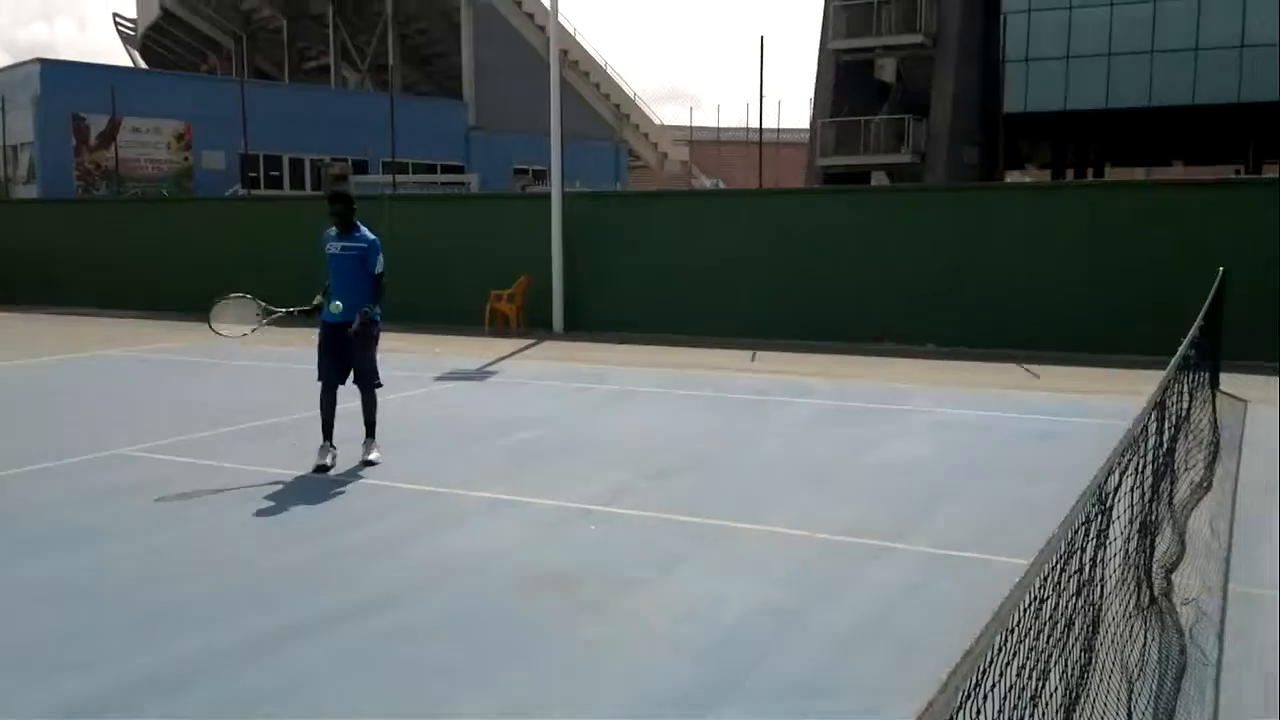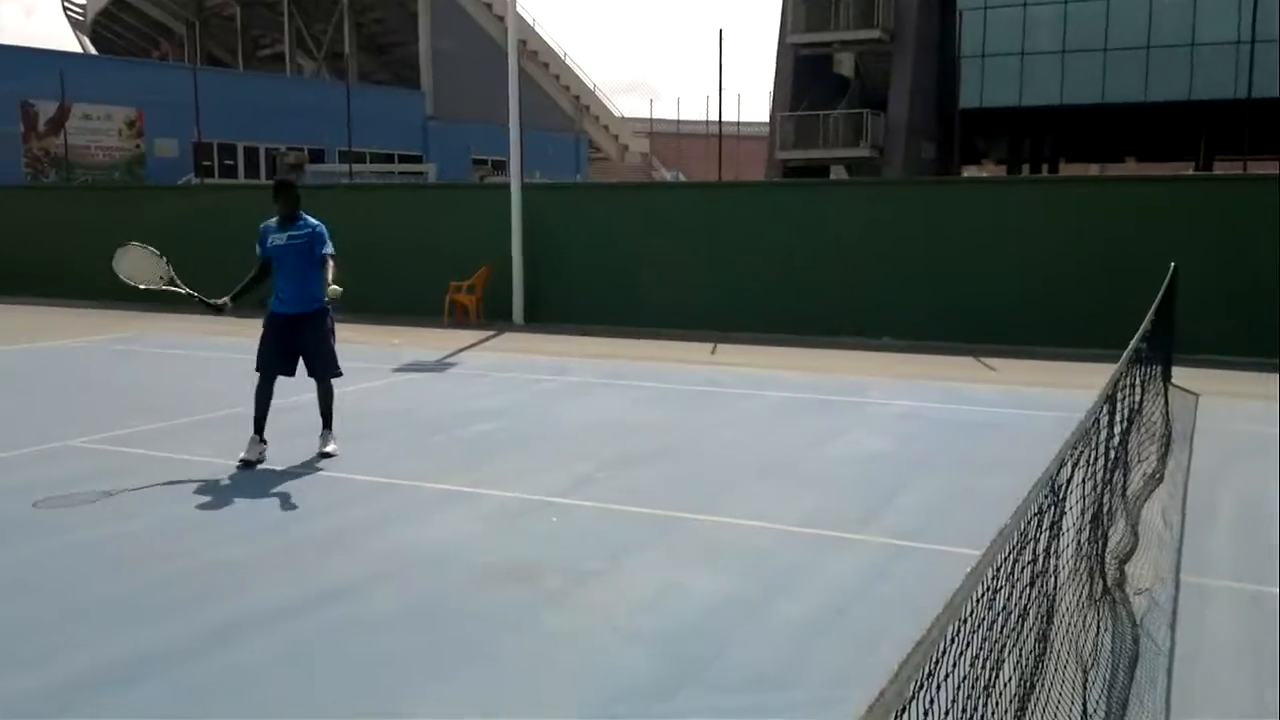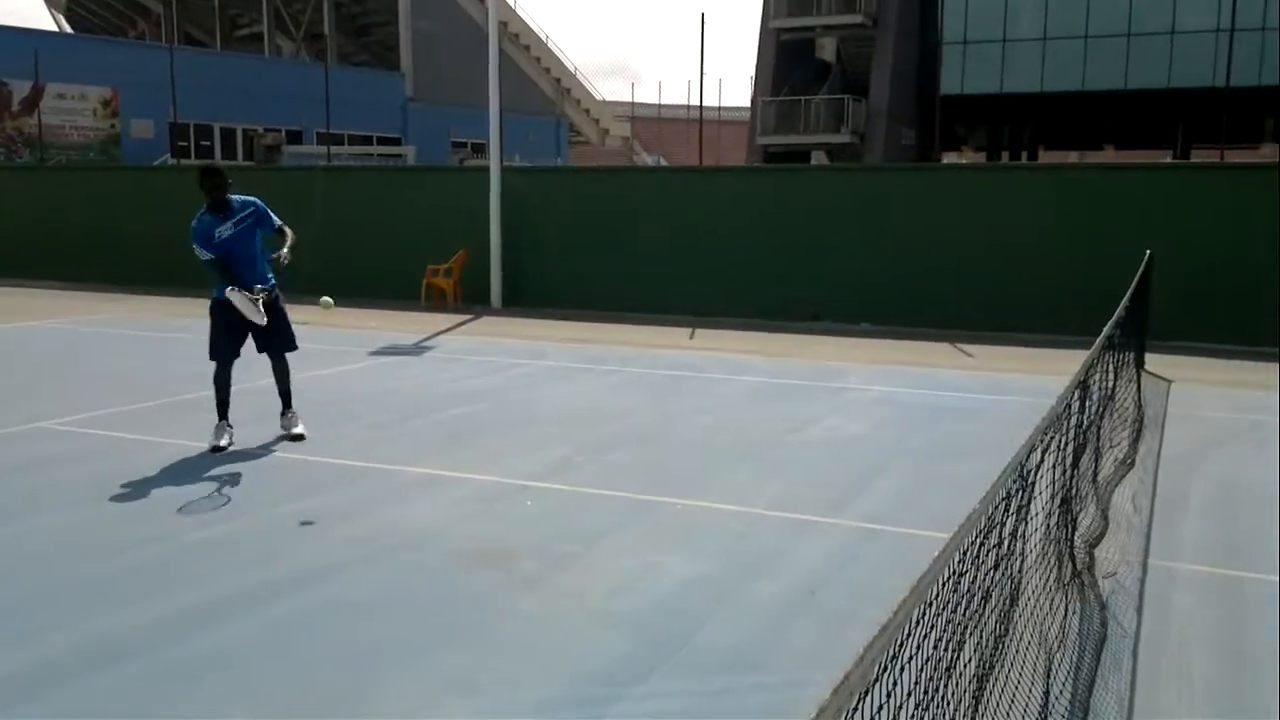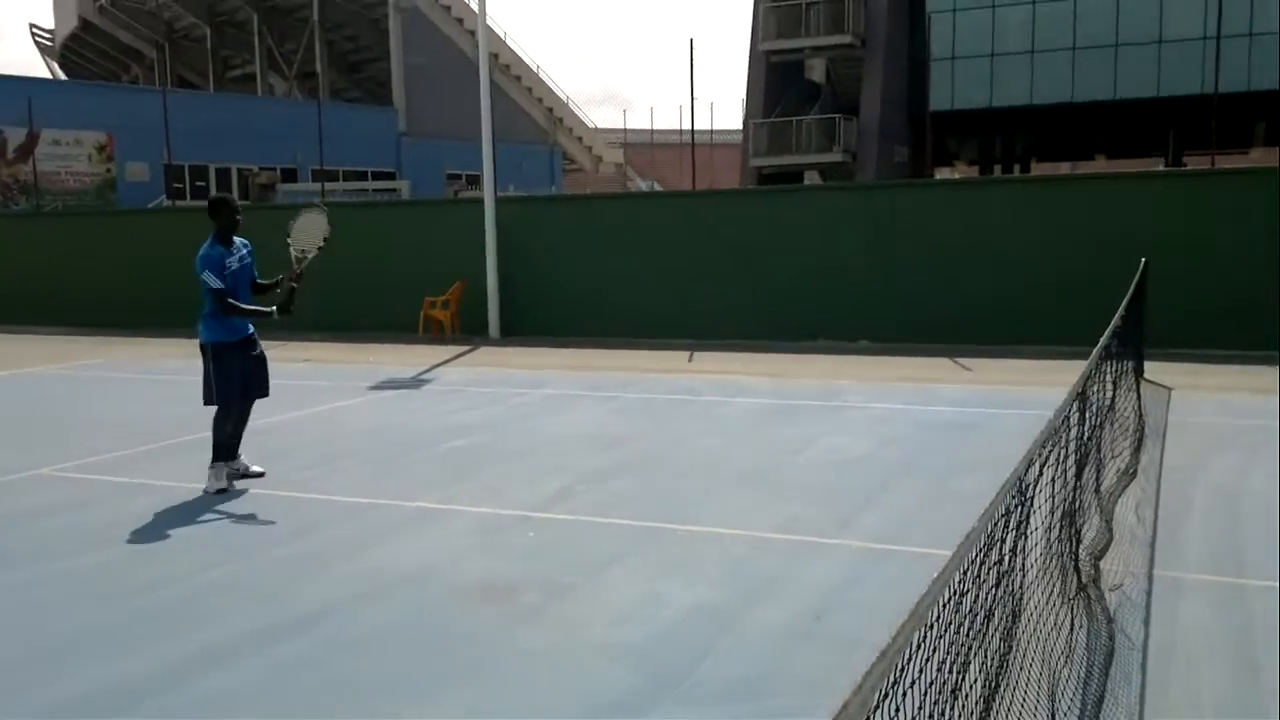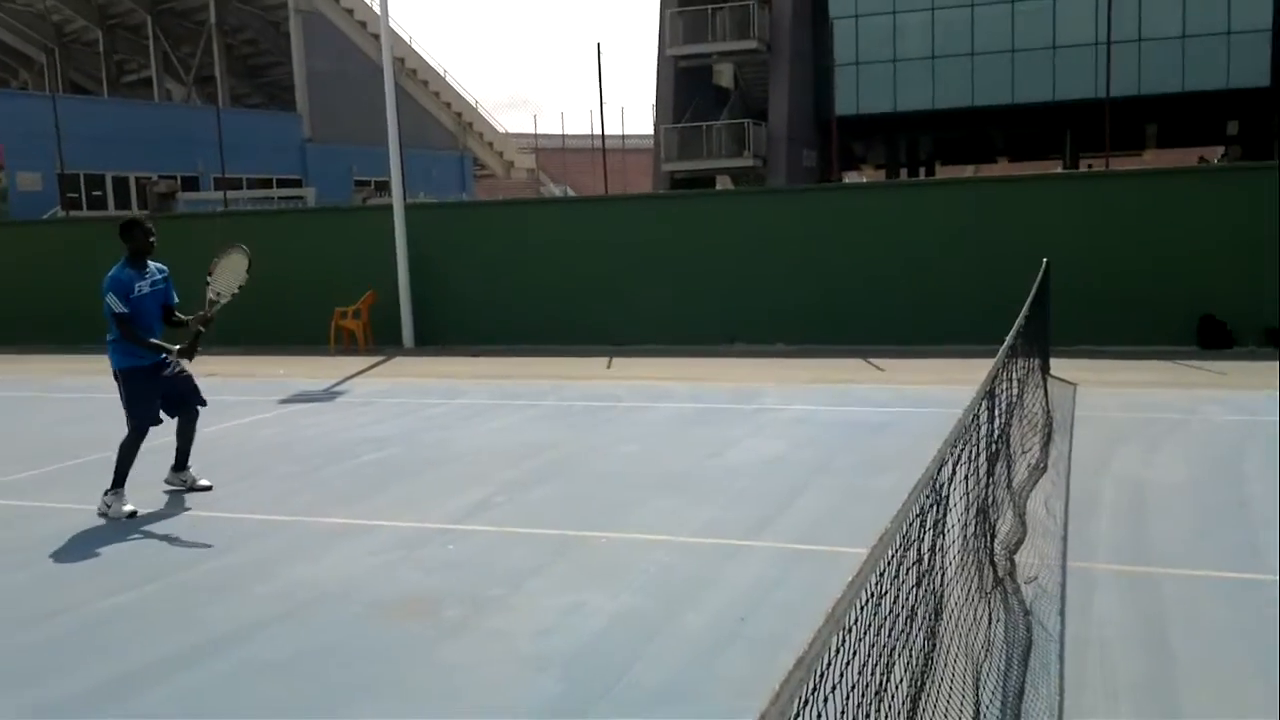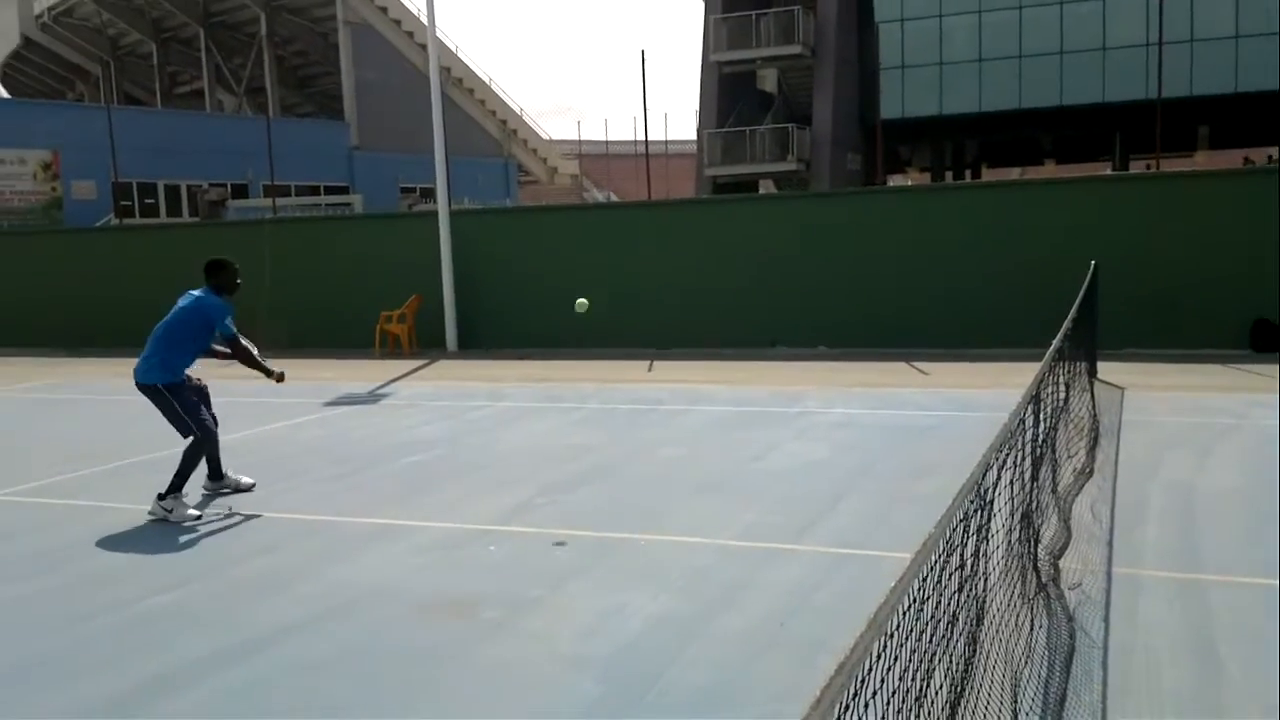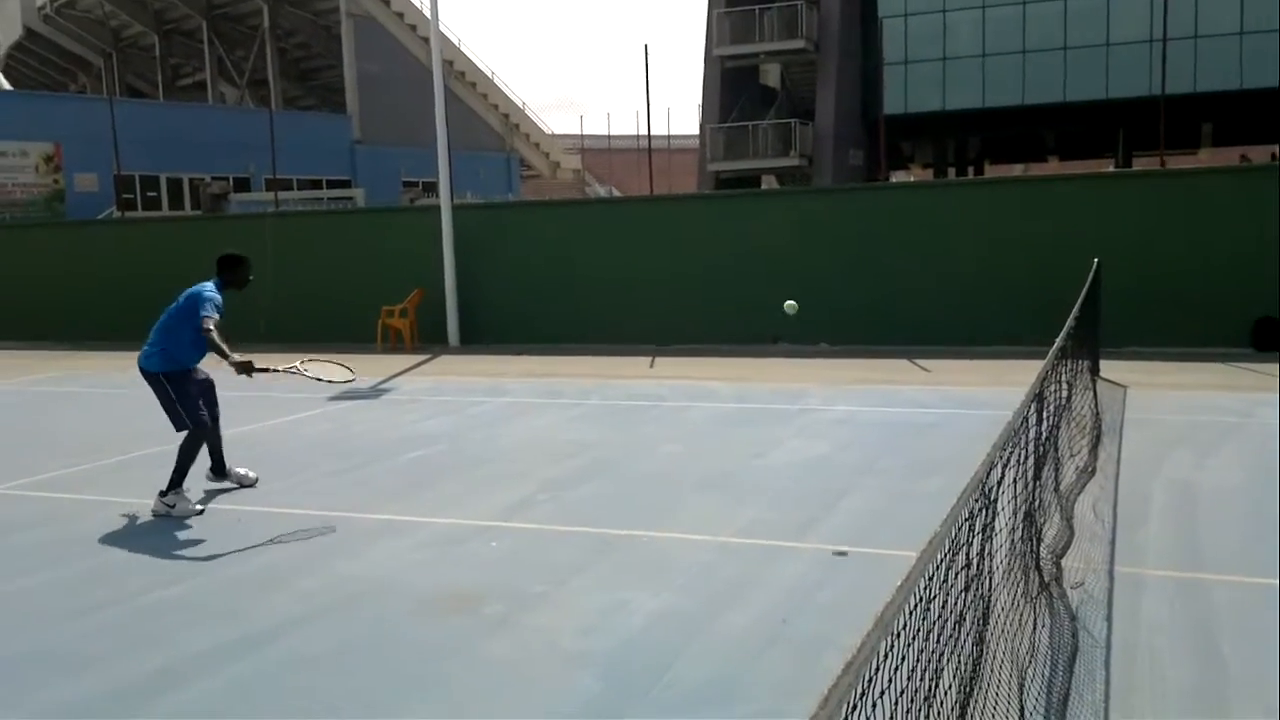
dt=0.4s
person 1, frame 1
left shoulder: (369, 242)
right shoulder: (329, 237)
left elbow: (378, 285)
left wrist: (364, 314)
right wrist: (323, 296)
left hip: (362, 323)
right hip: (332, 322)
left knee: (365, 384)
right knee: (328, 384)
left ankle: (370, 441)
right ankle: (327, 445)
person 1, frame 2
left shoulder: (314, 229)
right shoulder: (266, 230)
left elbow: (328, 261)
right elbow: (261, 271)
left wrist: (330, 284)
right wrist: (231, 298)
left hip: (313, 314)
right hip: (279, 314)
left knee: (322, 375)
right knee: (266, 375)
left ankle: (327, 433)
right ankle: (257, 439)
person 1, frame 3
left shoulder: (251, 206)
right shoulder: (200, 228)
left elbow: (285, 231)
right elbow: (222, 271)
left wrist: (285, 251)
left hip: (265, 290)
right hip: (230, 298)
left knee: (277, 352)
right knee: (224, 361)
left ankle: (288, 413)
right ankle: (223, 424)
person 1, frame 4
left shoulder: (244, 246)
right shoulder: (209, 257)
left elbow: (254, 287)
right elbow: (224, 305)
left wrist: (280, 281)
right wrist: (273, 312)
left hip: (245, 334)
right hip: (219, 340)
left knee: (248, 397)
right knee: (227, 403)
left ankle: (231, 458)
right ankle: (219, 465)
person 1, frame 5
left shoulder: (161, 272)
right shoulder: (117, 280)
left elbow: (169, 317)
right elbow: (127, 332)
left wrist: (192, 320)
right wrist: (173, 350)
left hip: (161, 359)
right hip: (131, 363)
left knee: (190, 410)
right knee: (140, 427)
left ankle: (180, 471)
right ankle: (114, 493)
person 1, frame 6
left shoulder: (199, 298)
right shoulder: (216, 305)
right elbow: (240, 350)
left wrist: (237, 353)
right wrist: (270, 372)
left hip: (168, 373)
right hip: (158, 378)
left knee: (207, 421)
right knee: (205, 432)
left ankle: (216, 477)
right ankle: (168, 499)
person 1, frame 7
left shoulder: (206, 291)
right shoulder: (209, 297)
right elbow: (208, 331)
right wrist: (231, 358)
left hip: (176, 363)
right hip: (162, 366)
left knee: (210, 413)
right knee: (200, 425)
left ankle: (220, 470)
right ankle: (170, 496)
